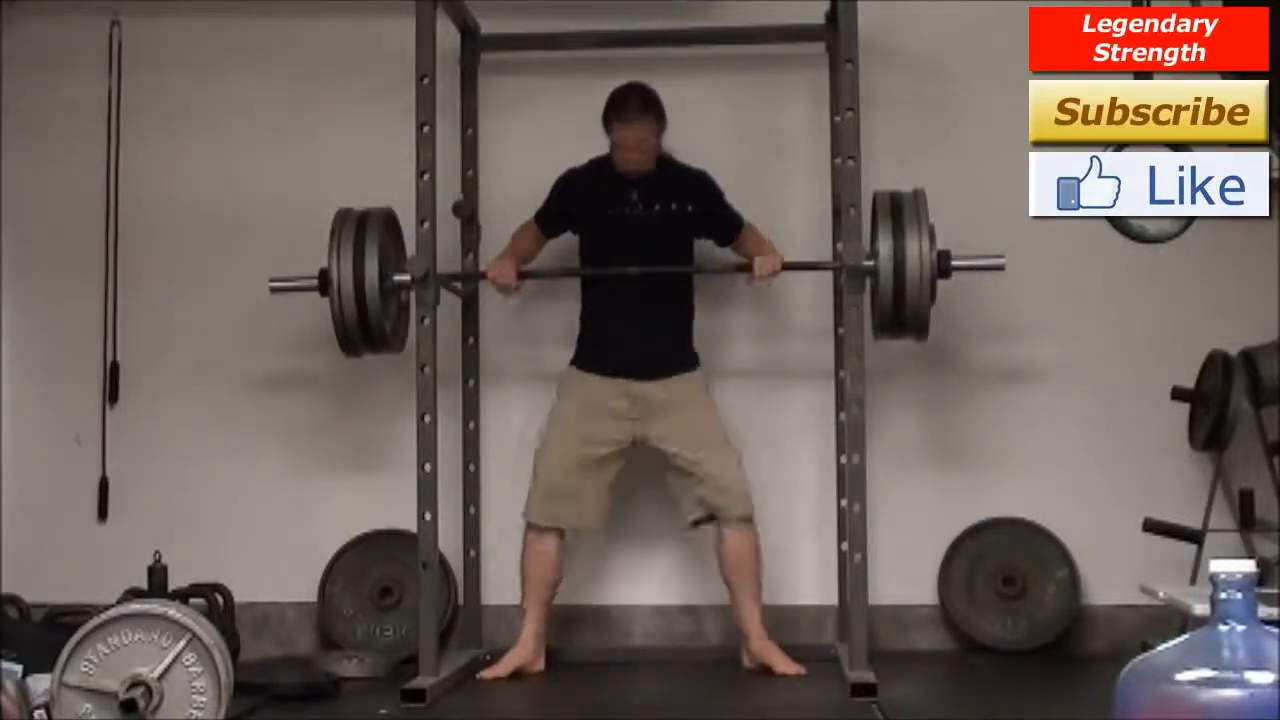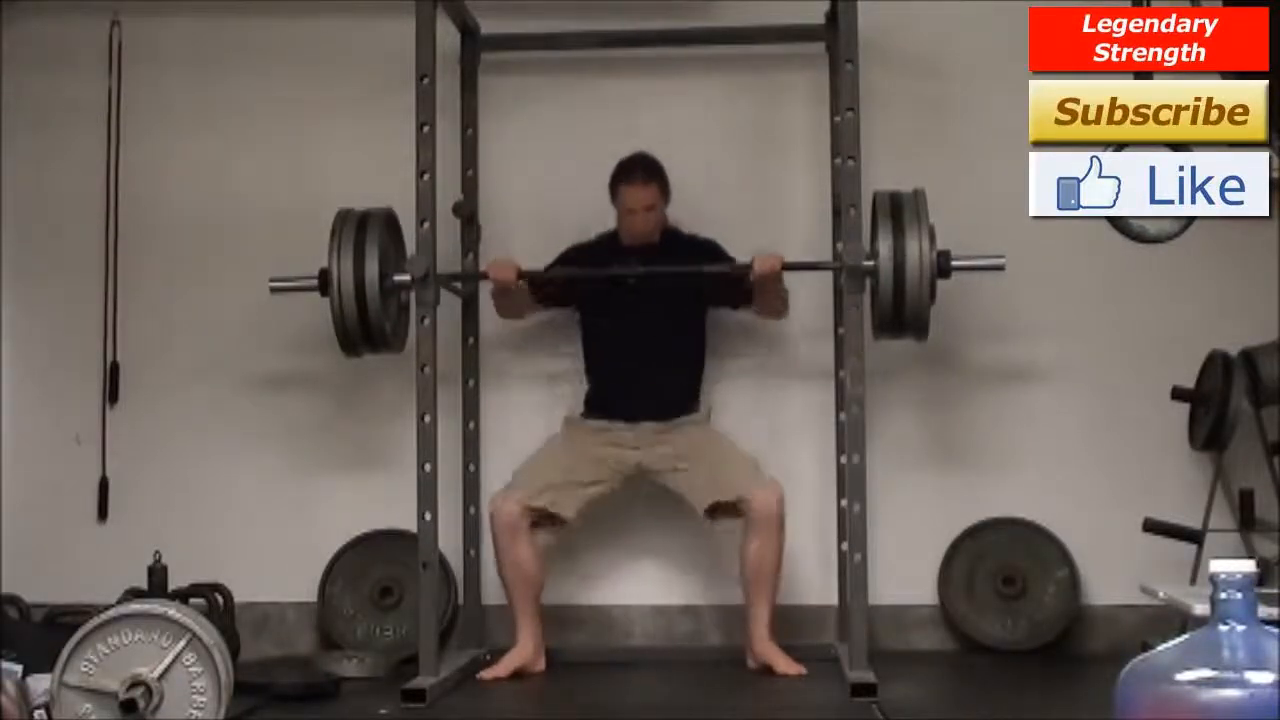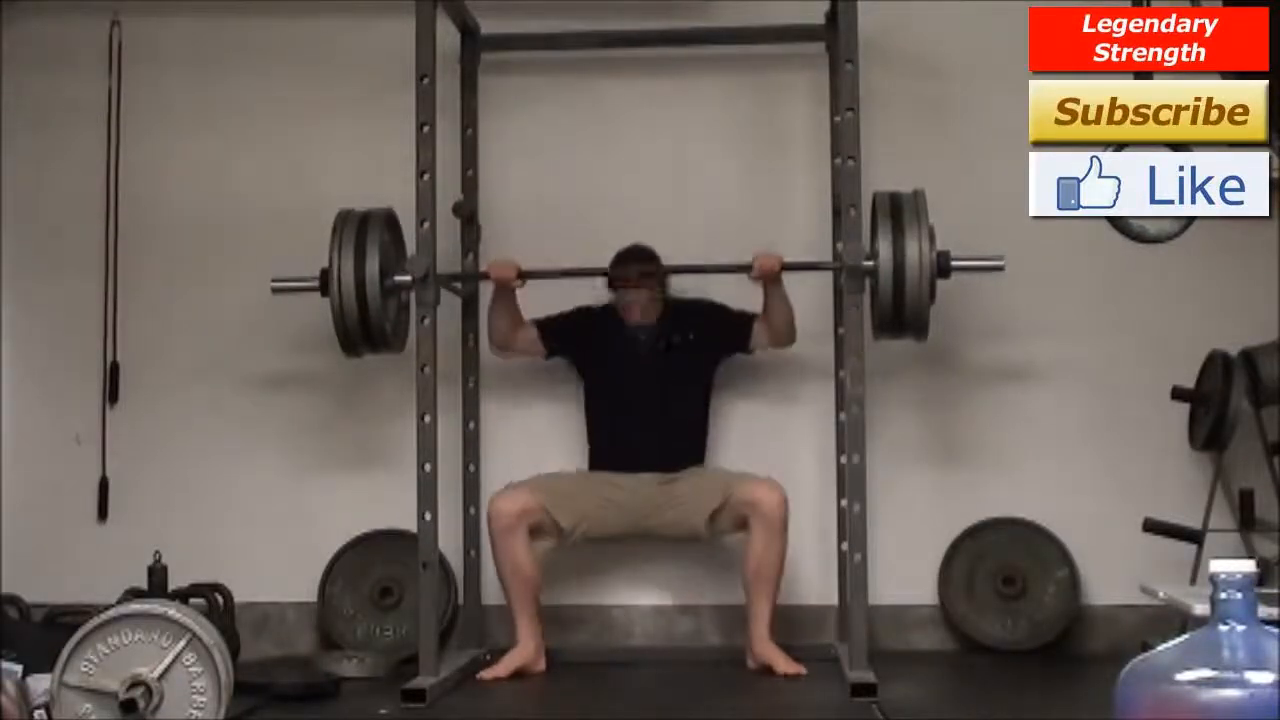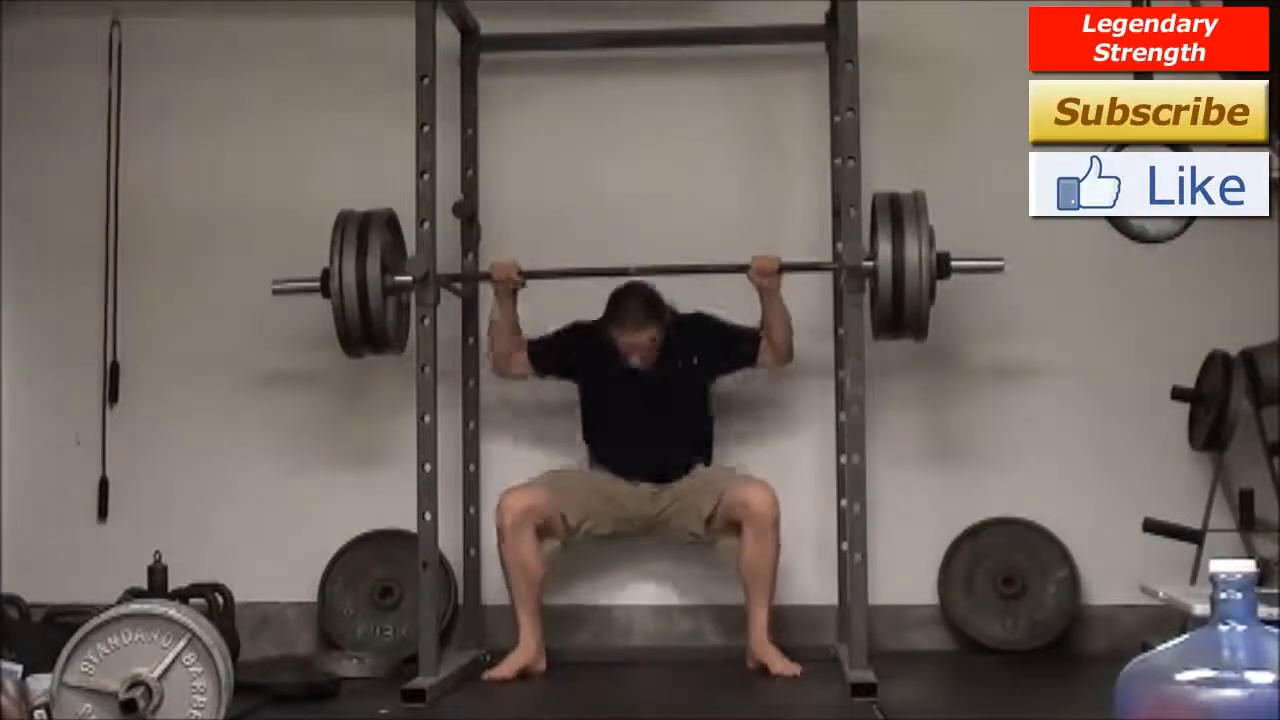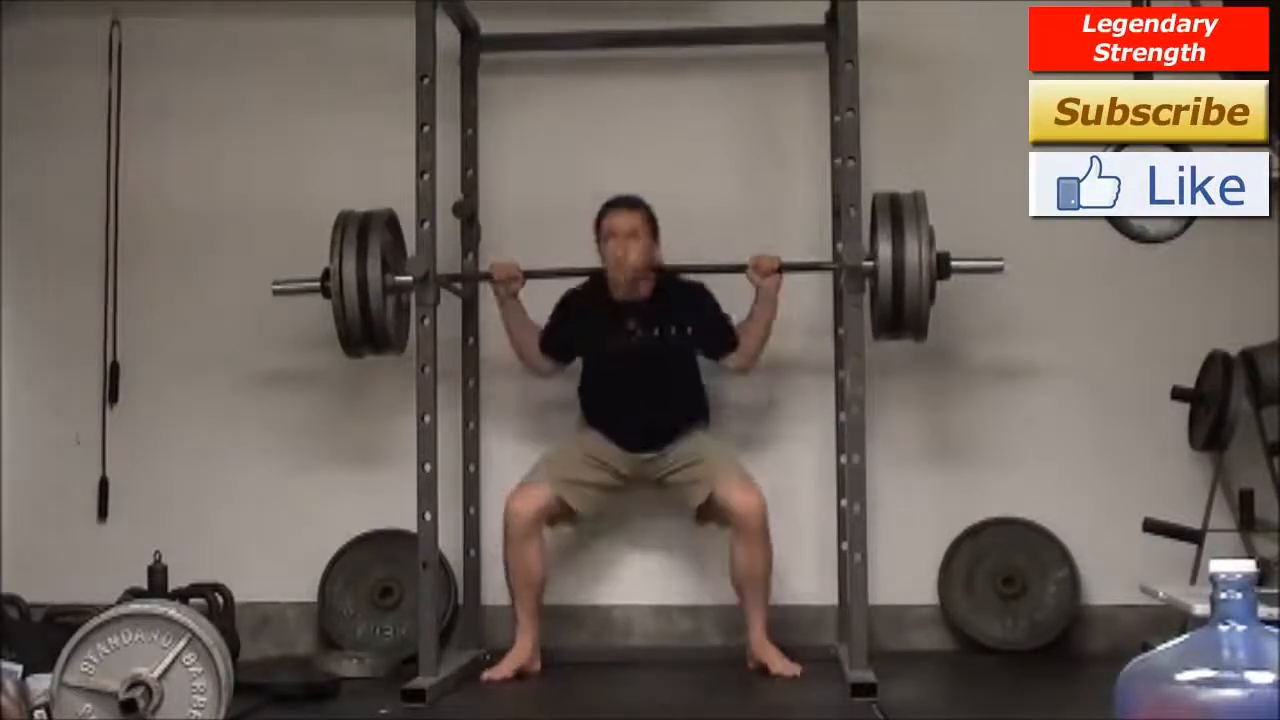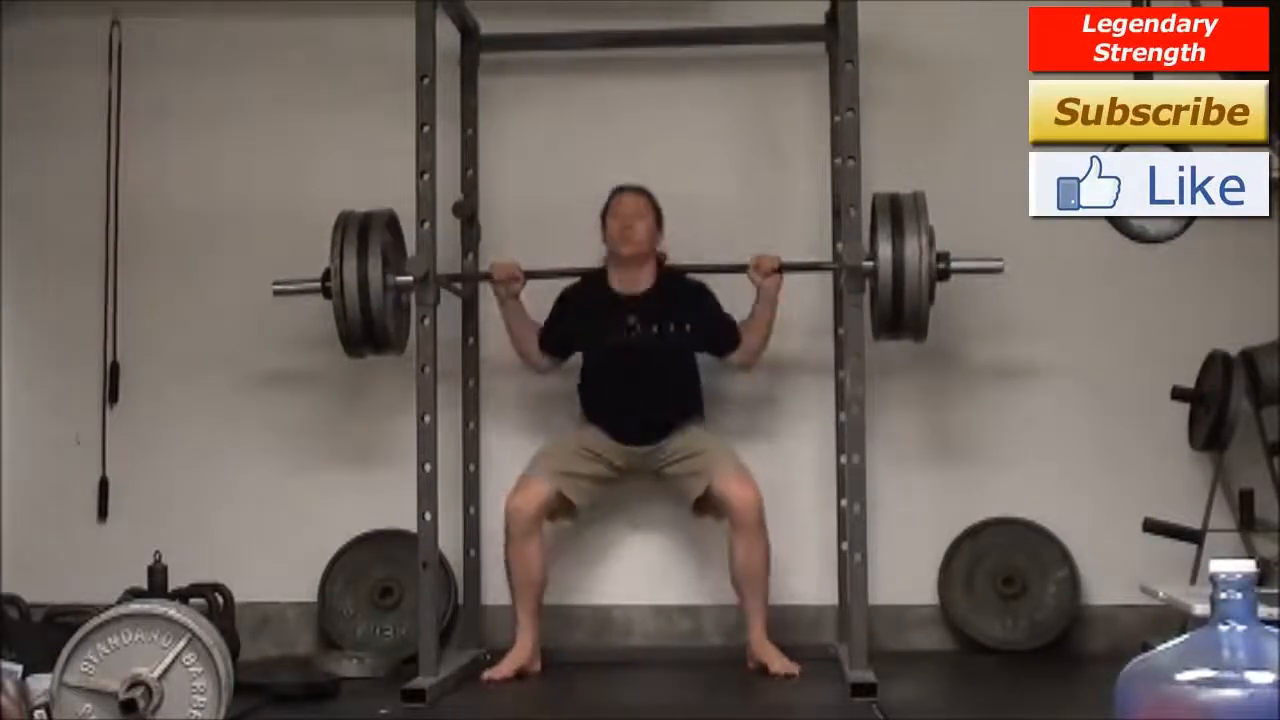
dt=0.3s
person 1, frame 1
left shoulder: (692, 186)
right shoulder: (579, 185)
left elbow: (739, 234)
right elbow: (538, 229)
left wrist: (765, 254)
right wrist: (508, 260)
left hip: (675, 378)
right hip: (593, 378)
left knee: (730, 503)
right knee: (549, 509)
left ankle: (755, 640)
right ankle: (530, 644)
person 1, frame 2
left shoulder: (700, 257)
right shoulder: (585, 261)
left elbow: (771, 308)
right elbow: (516, 307)
left wrist: (770, 278)
right wrist: (503, 284)
left hip: (681, 428)
right hip: (599, 429)
left knee: (766, 503)
right knee: (509, 510)
left ankle: (760, 641)
right ankle: (528, 644)
person 1, frame 3
left shoulder: (699, 319)
right shoulder: (588, 326)
left elbow: (781, 336)
right elbow: (505, 341)
left wrist: (772, 283)
right wrist: (503, 292)
left hip: (684, 483)
right hip: (606, 485)
left knee: (768, 501)
right knee: (505, 510)
left ankle: (760, 641)
right ankle: (529, 645)
person 1, frame 4
left shoulder: (698, 334)
right shoulder: (583, 342)
left elbow: (778, 354)
right elbow: (506, 363)
left wrist: (770, 293)
right wrist: (504, 300)
left hip: (686, 482)
right hip: (608, 483)
left knee: (760, 501)
right knee: (515, 507)
left ankle: (759, 642)
right ankle: (529, 646)
person 1, frame 5
left shoulder: (689, 300)
right shoulder: (579, 305)
left elbow: (740, 358)
right elbow: (541, 362)
left wrist: (767, 293)
right wrist: (508, 299)
left hip: (682, 441)
right hip: (603, 442)
left knee: (748, 506)
right knee: (521, 509)
left ankle: (759, 641)
right ankle: (526, 645)
person 1, frame 6
left shoulder: (689, 297)
right shoulder: (580, 299)
left elbow: (742, 354)
right elbow: (542, 358)
left wrist: (767, 293)
right wrist: (508, 300)
left hip: (678, 433)
right hip: (601, 434)
left knee: (744, 500)
right knee: (523, 505)
left ankle: (758, 640)
right ankle: (526, 644)
